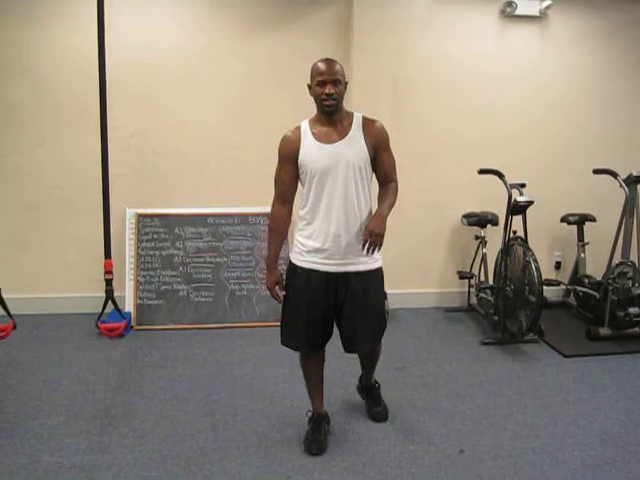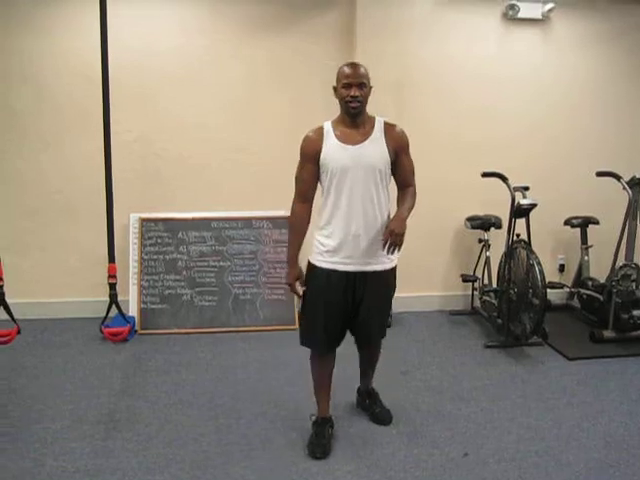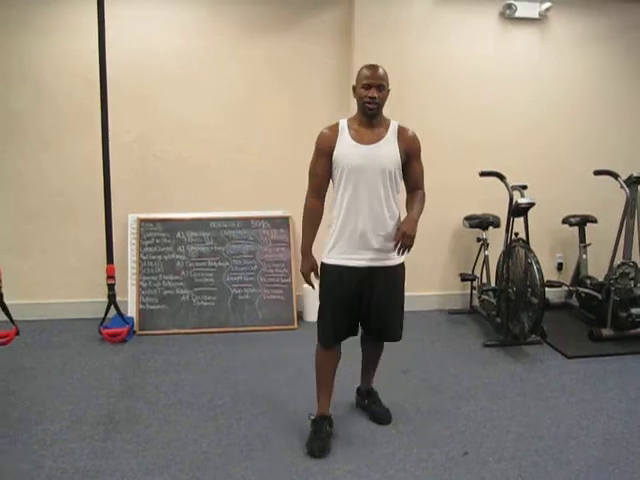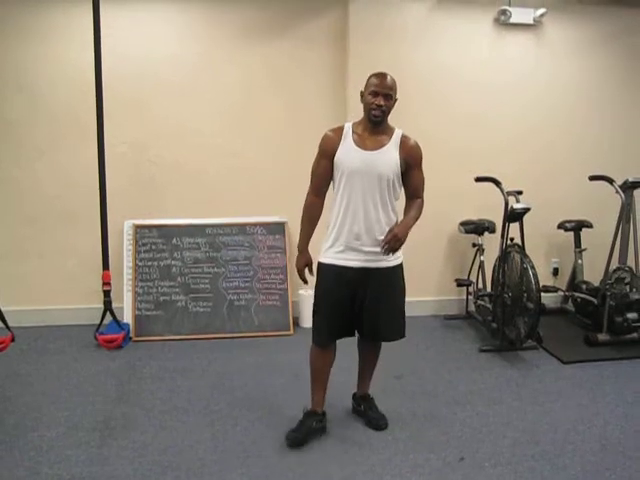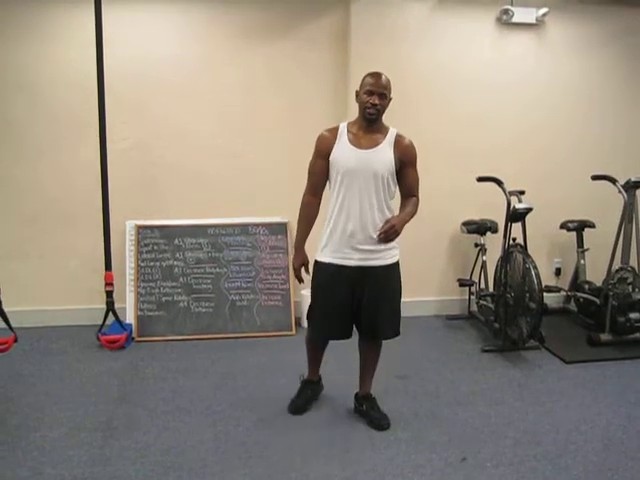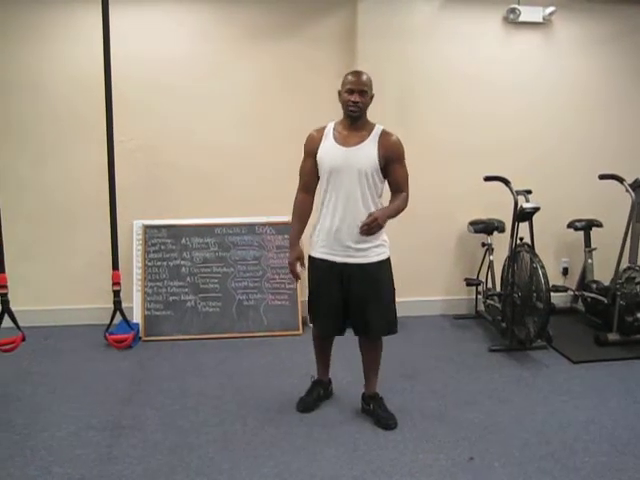
dt=0.3s
person 1, frame 1
left shoulder: (372, 131)
right shoulder: (293, 140)
left elbow: (389, 182)
right elbow: (282, 204)
left wrist: (381, 214)
right wrist: (272, 264)
left hip: (362, 261)
right hip: (310, 263)
left knee: (368, 339)
right knee: (309, 343)
left ankle: (368, 383)
right ankle: (319, 415)
person 1, frame 2
left shoulder: (393, 136)
right shoulder: (315, 140)
left elbow: (407, 187)
right elbow: (302, 202)
left wrist: (401, 216)
right wrist: (292, 261)
left hip: (377, 260)
right hip: (328, 261)
left knee: (371, 335)
right knee: (321, 342)
left ankle: (366, 391)
right ankle: (323, 419)
person 1, frame 3
left shoulder: (406, 139)
right shoulder: (330, 137)
left elbow: (416, 189)
right elbow: (315, 196)
left wrist: (412, 218)
right wrist: (306, 251)
left hip: (386, 257)
right hip: (340, 257)
left knee: (377, 331)
right knee: (329, 337)
left ankle: (366, 391)
right ankle: (323, 417)
person 1, frame 4
left shoulder: (407, 147)
right shoulder: (333, 140)
left elbow: (416, 197)
right elbow: (316, 195)
left wrist: (406, 224)
right wrist: (302, 248)
left hip: (383, 260)
right hip: (337, 257)
left knee: (374, 334)
right knee: (324, 336)
left ankle: (362, 397)
right ankle: (316, 413)
person 1, frame 5
left shoulder: (402, 147)
right shoulder: (329, 139)
left elbow: (412, 196)
right elbow: (312, 195)
left wrist: (401, 218)
right wrist: (298, 247)
left hip: (380, 259)
right hip: (333, 256)
left knee: (373, 332)
right knee: (319, 329)
left ankle: (365, 397)
right ankle: (312, 381)
person 1, frame 6
left shoulder: (387, 142)
right shoulder: (317, 139)
left elbow: (402, 193)
right elbow: (305, 193)
left wrist: (385, 214)
right wrist: (294, 244)
left hip: (370, 255)
right hip: (324, 253)
left knee: (372, 328)
right knee: (322, 324)
left ankle: (371, 395)
right ankle: (322, 381)
